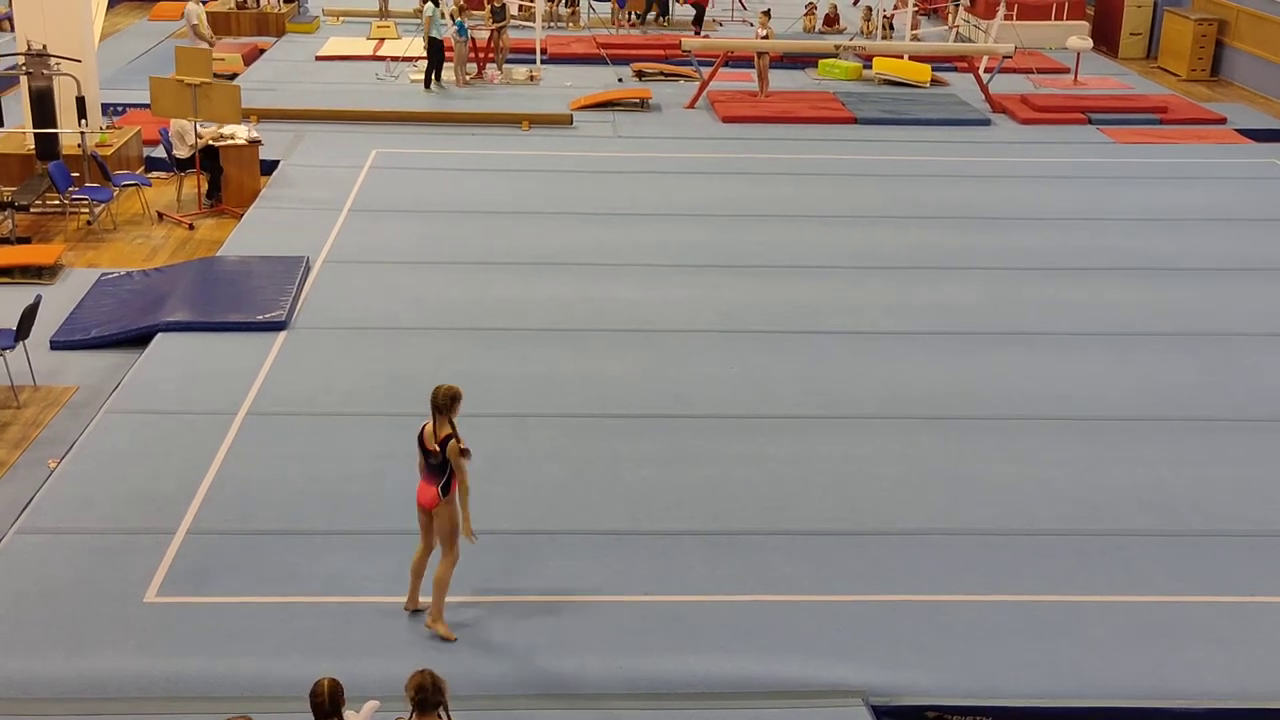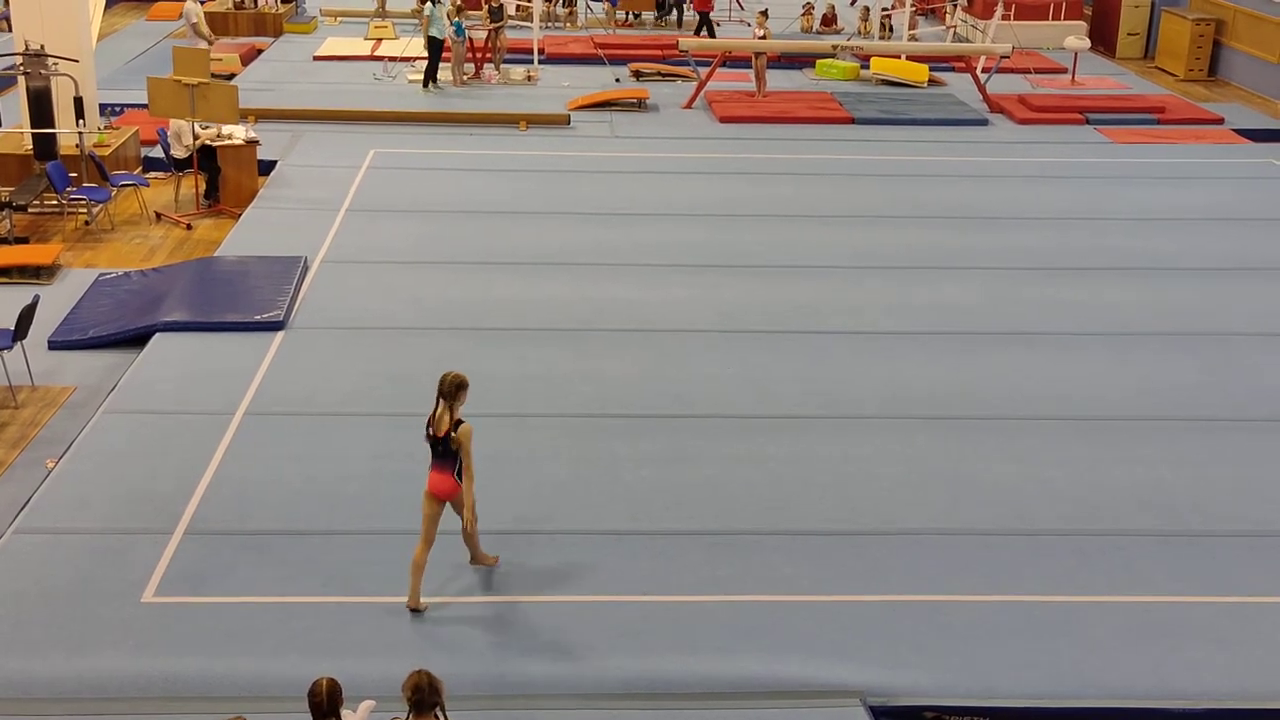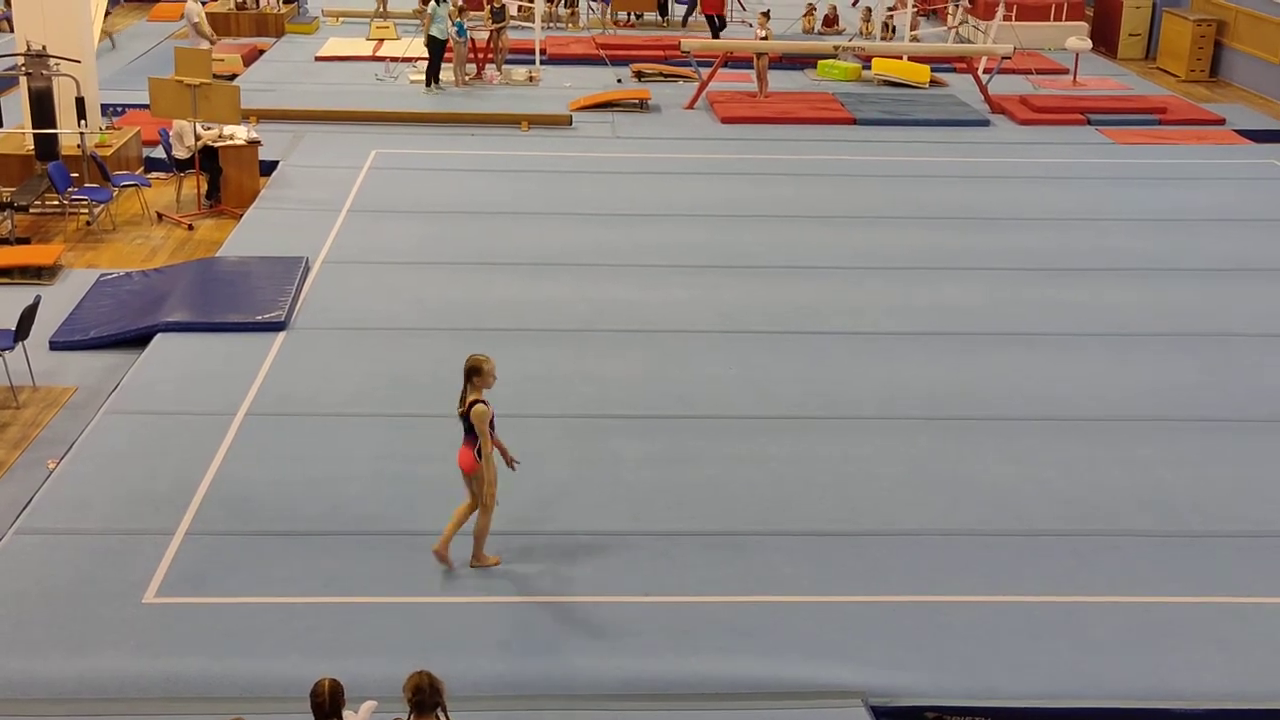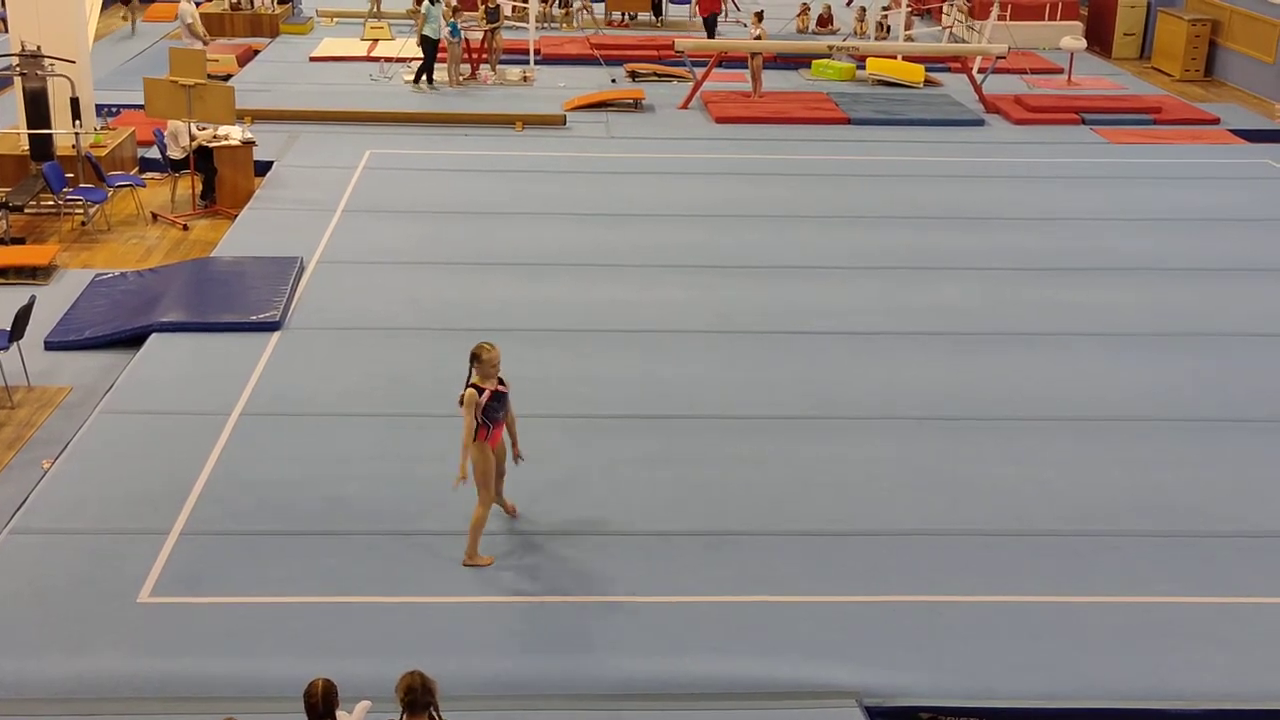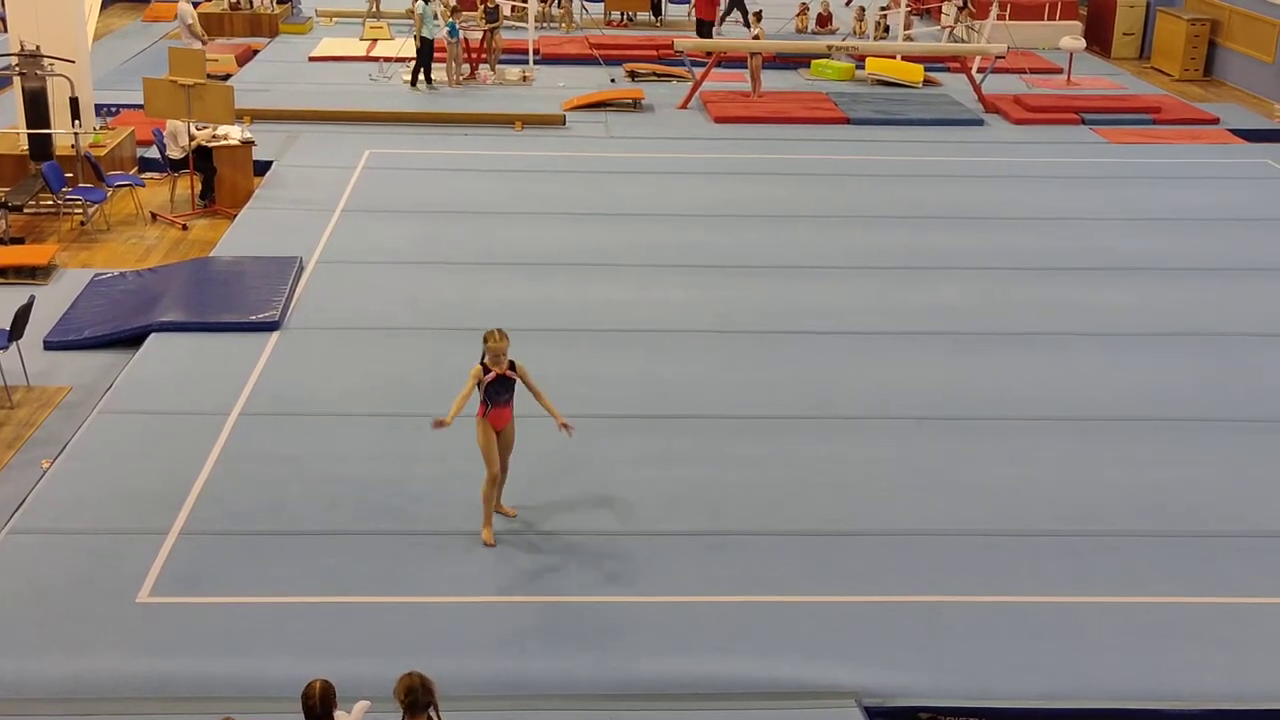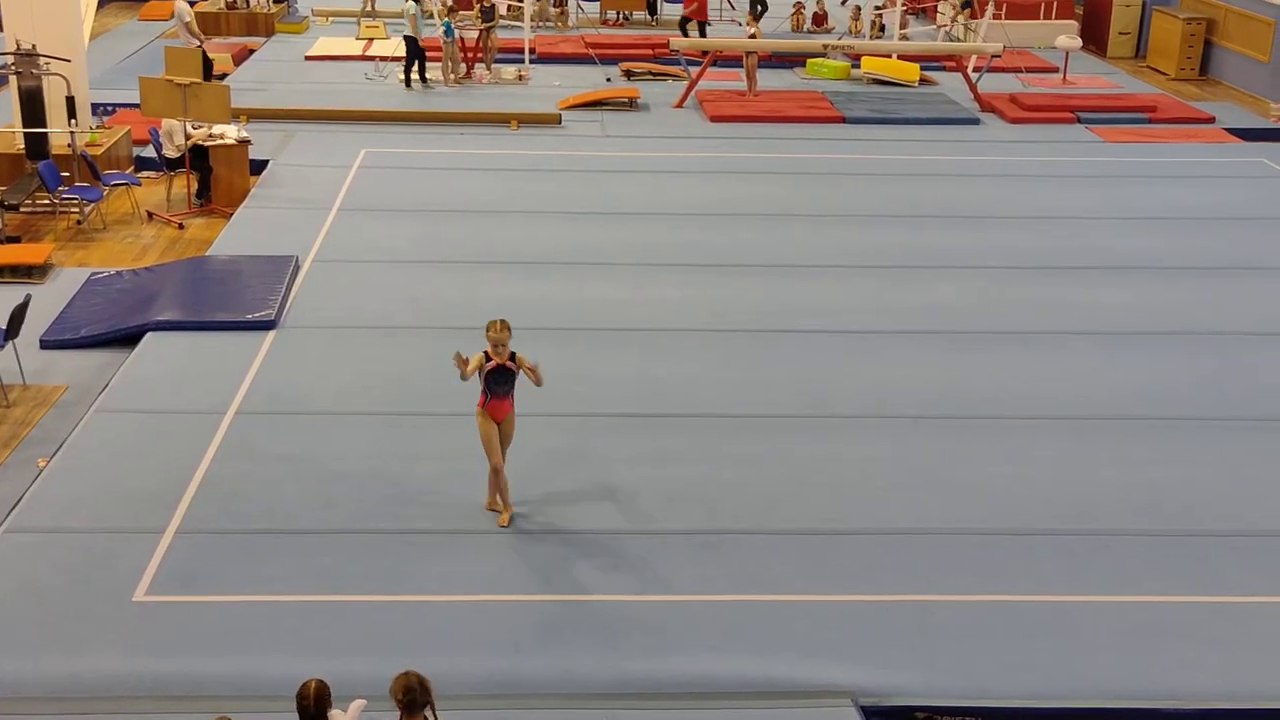
dt=0.3s
person 1, frame 1
left shoulder: (424, 430)
right shoulder: (455, 443)
right elbow: (462, 482)
right wrist: (466, 520)
left hip: (423, 492)
right hip: (442, 498)
left knee: (425, 546)
right knee: (450, 555)
left ankle: (412, 600)
right ankle: (435, 617)
person 1, frame 2
left shoulder: (432, 419)
right shoulder: (463, 428)
right elbow: (467, 467)
right wrist: (468, 504)
left hip: (433, 481)
right hip: (453, 484)
left knee: (425, 540)
right knee: (470, 522)
left ankle: (414, 597)
right ankle: (477, 556)
person 1, frame 3
left shoulder: (468, 397)
right shoulder: (480, 409)
right elbow: (485, 446)
left wrist: (504, 452)
right wrist: (491, 484)
left hip: (465, 456)
right hip: (478, 460)
left knee: (474, 501)
right knee: (487, 506)
left ankle: (443, 543)
right ankle: (478, 556)
person 1, frame 4
left shoulder: (502, 384)
right shoulder: (472, 393)
left elbow: (509, 416)
right elbow: (467, 429)
left wrist: (515, 445)
right wrist: (463, 465)
left hip: (497, 440)
right hip: (481, 445)
left knee: (500, 475)
right knee: (485, 499)
left ankle: (500, 499)
right ankle: (471, 554)
person 1, frame 5
left shoulder: (516, 368)
right shoulder: (480, 370)
left elbow: (537, 393)
right elbow: (465, 394)
left wrist: (557, 417)
right wrist: (450, 418)
left hip: (506, 422)
right hip: (486, 423)
left knee: (503, 466)
right knee: (493, 474)
left ankle: (497, 503)
right ankle: (486, 524)
person 1, frame 6
left shoulder: (517, 359)
right shoulder: (481, 358)
left elbow: (538, 383)
right elbow: (465, 377)
left wrist: (535, 373)
right wrist: (464, 371)
left hip: (507, 413)
right hip: (486, 414)
left knee: (499, 462)
right knee: (497, 465)
left ankle: (492, 501)
right ankle: (507, 506)
